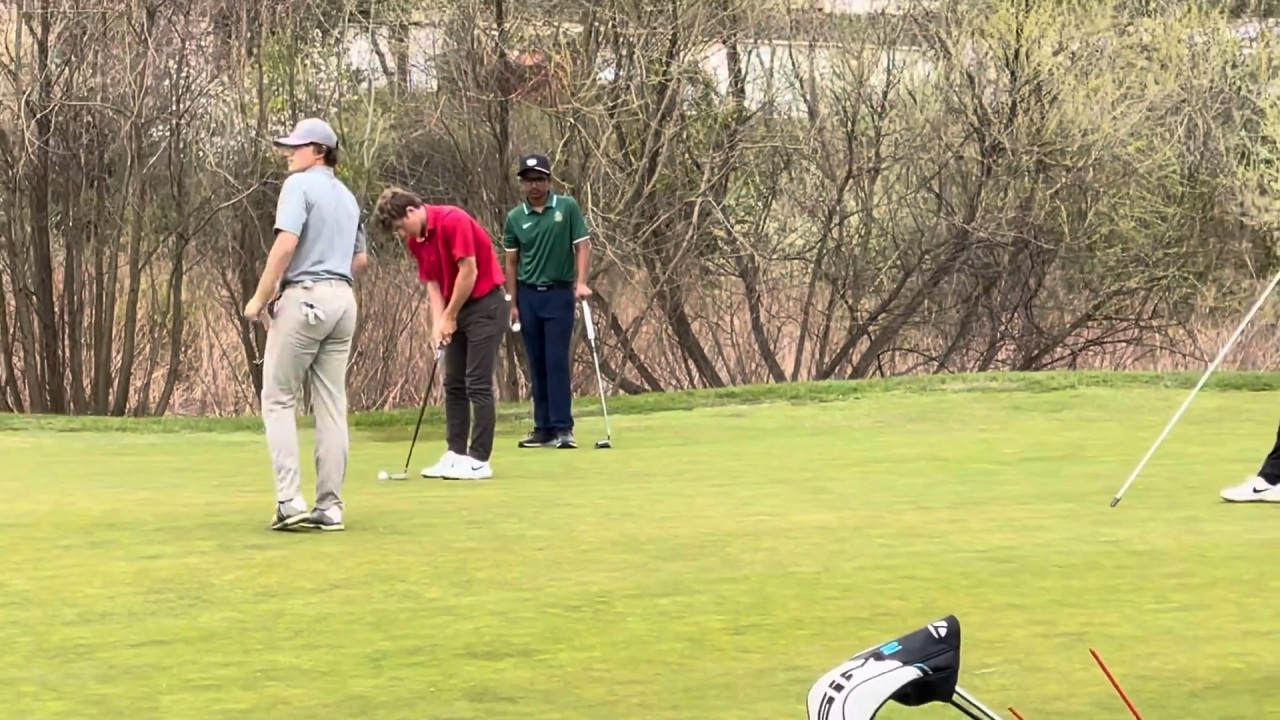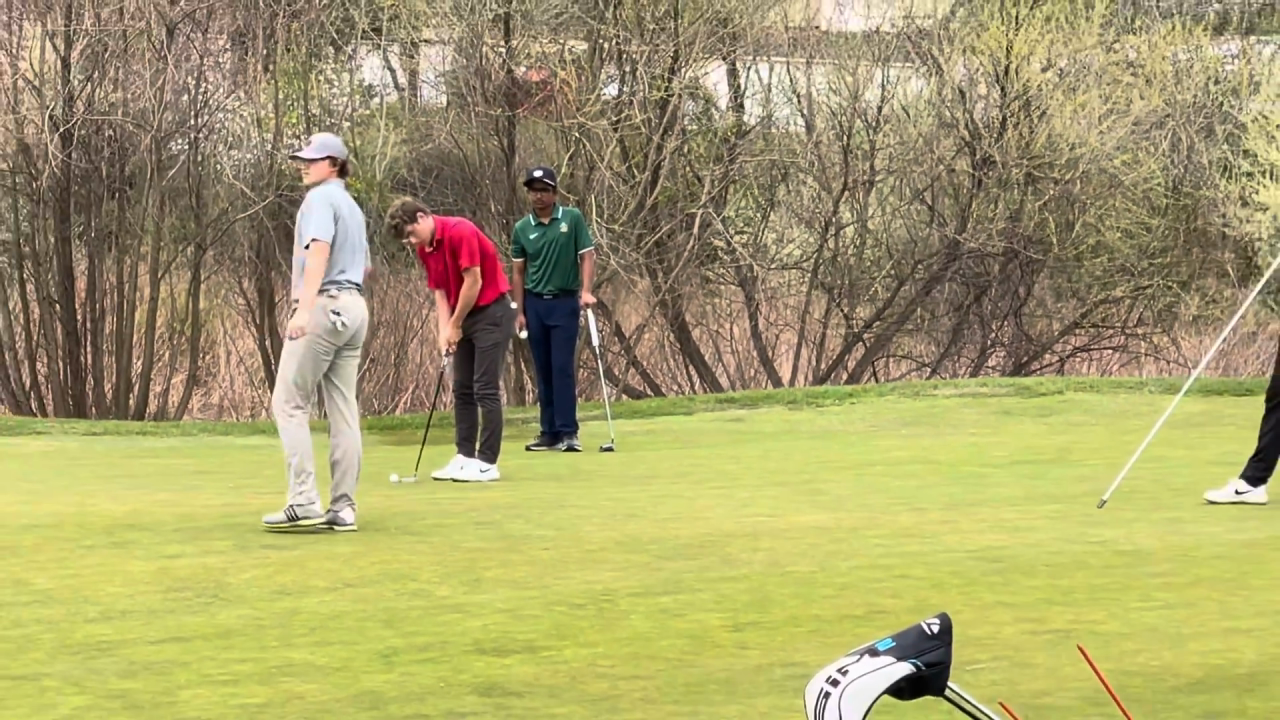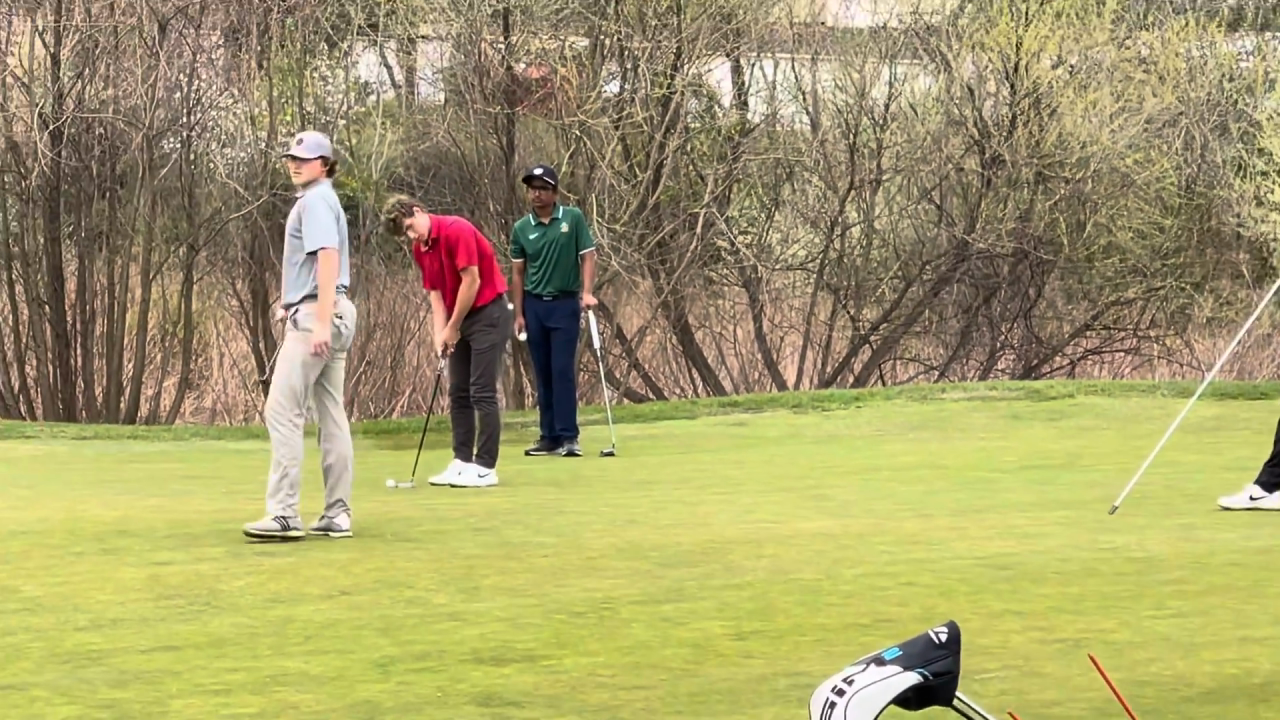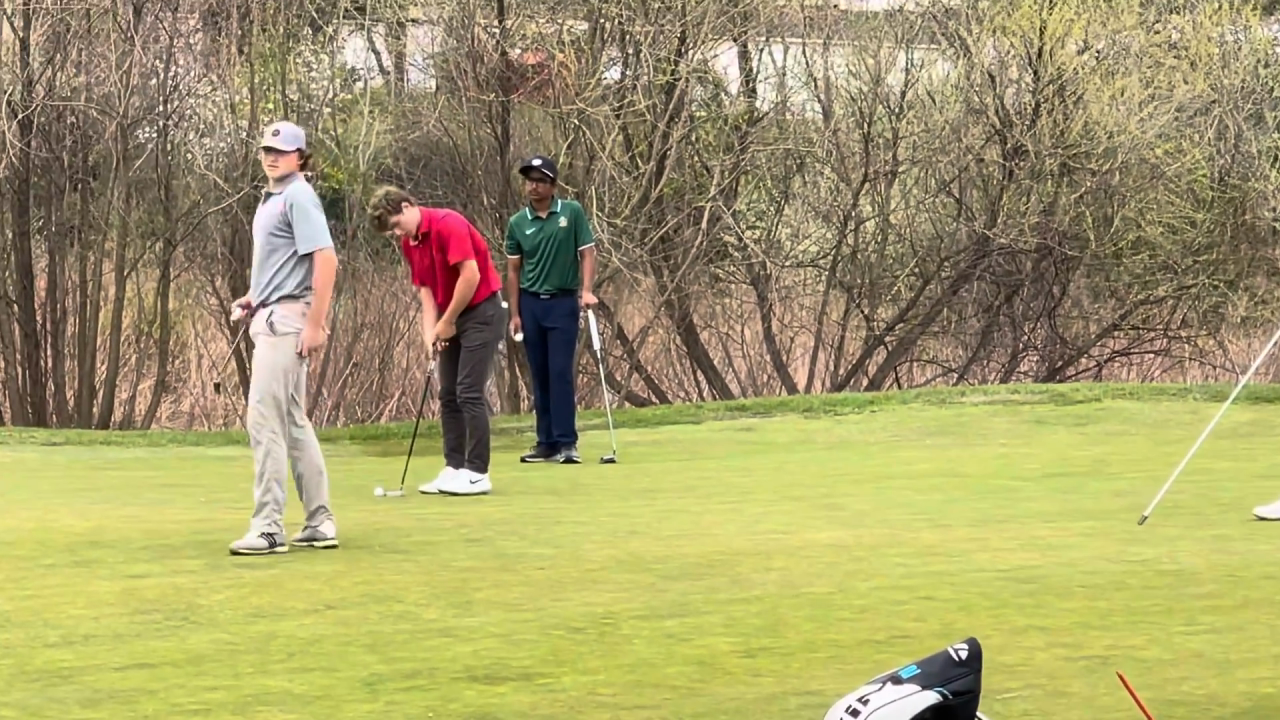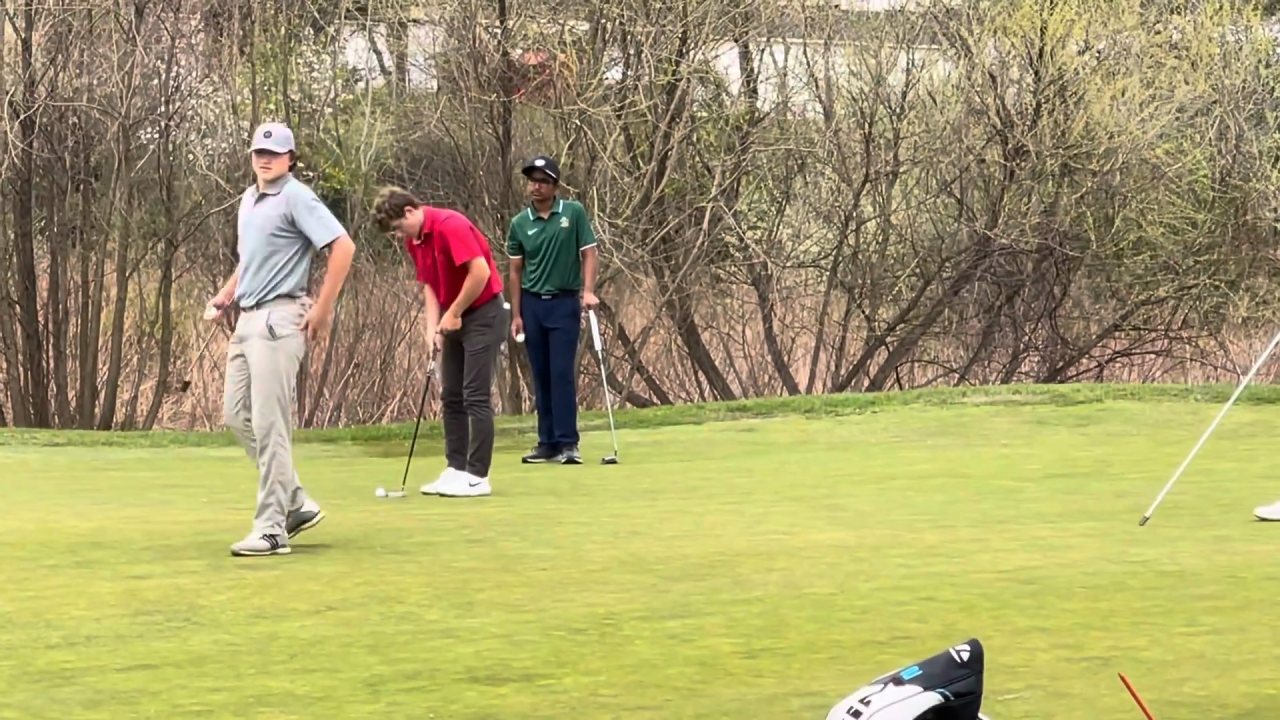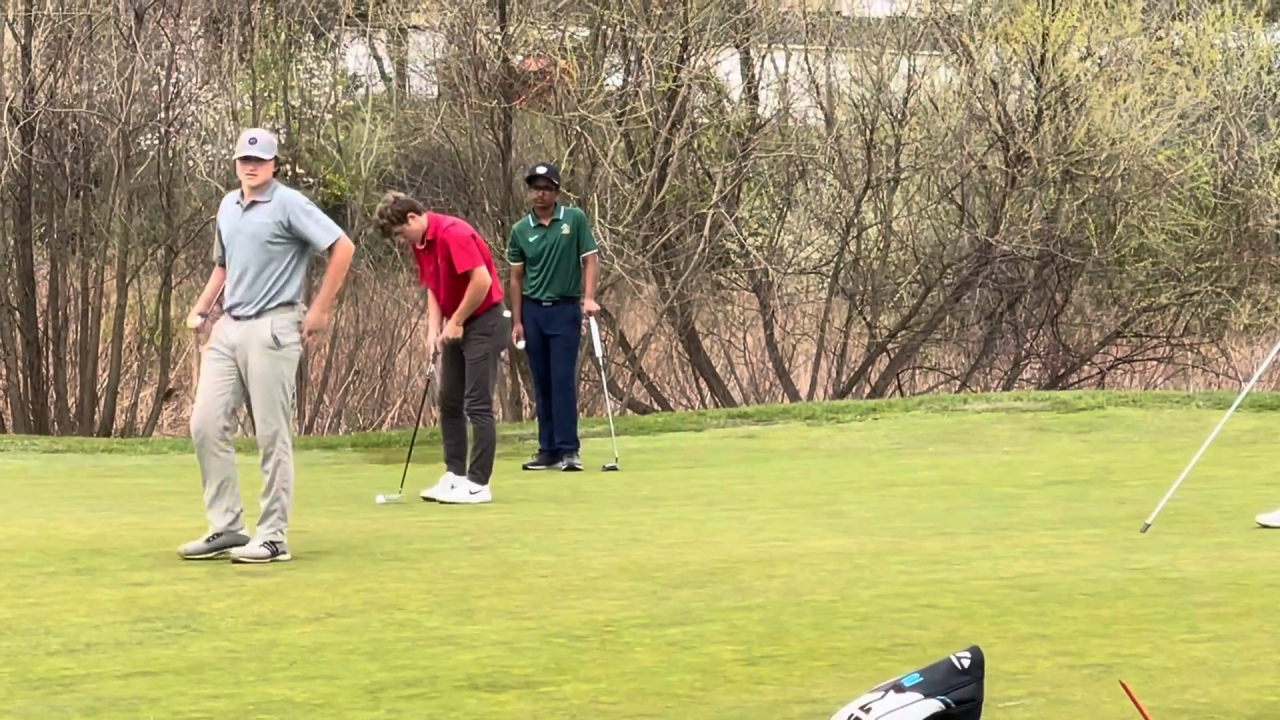
dt=0.2s
person 1, frame 1
left shoulder: (298, 185)
right shoulder: (346, 195)
left elbow: (286, 243)
right elbow: (360, 260)
left wrist: (260, 296)
left hip: (303, 300)
right hip: (342, 301)
left knee: (278, 400)
right knee: (331, 407)
left ankle: (290, 498)
right ankle: (329, 506)
person 1, frame 2
left shoulder: (321, 198)
right shoulder: (350, 204)
left elbow: (319, 252)
right elbow: (365, 265)
left wrist: (305, 308)
left hip: (325, 311)
right hip: (352, 309)
left knee: (289, 404)
right knee: (343, 411)
left ankle: (304, 501)
right ankle: (343, 507)
person 1, frame 3
left shoulder: (316, 199)
right shoulder: (318, 200)
left elbow: (328, 259)
left wrist: (321, 320)
right wrist: (293, 299)
left hip: (313, 316)
right hip: (327, 315)
left knee: (282, 410)
right knee: (331, 416)
left ankle: (283, 514)
right ankle: (337, 513)
person 1, frame 4
left shoulder: (298, 196)
right shoulder: (270, 197)
left elbow: (326, 259)
left wrist: (316, 323)
right wrist: (250, 297)
left hip: (285, 319)
right hip: (268, 317)
left knee: (264, 422)
right knee: (292, 423)
left ankle: (269, 527)
right ankle: (319, 522)
person 1, frame 5
left shoulder: (297, 197)
right shoulder: (248, 199)
left elbow: (343, 247)
left wrist: (322, 308)
right wrist: (224, 294)
left hip: (277, 320)
right hip: (245, 320)
left knee: (269, 425)
right knee: (237, 419)
left ankle: (272, 529)
right ankle: (296, 503)
person 1, frame 6
left shoulder: (291, 204)
right shoulder: (228, 205)
left elbow: (342, 248)
left wrist: (320, 308)
right wrist: (202, 307)
left hip: (273, 331)
right hip: (230, 328)
left knee: (272, 435)
right knee: (205, 425)
left ankle: (273, 535)
right ankle: (226, 527)
person 2, frame 1
left shoulder: (453, 220)
right shoulder: (415, 241)
left elbow: (469, 271)
right elbow: (433, 283)
left wrist: (449, 317)
right wrist: (438, 323)
left hip: (486, 304)
right hip: (458, 308)
left knee: (478, 384)
right knee: (454, 384)
left ankle: (479, 460)
right ankle: (456, 453)
person 2, frame 2
left shoulder: (460, 231)
right shoulder: (424, 250)
left elbow: (473, 281)
right elbow: (440, 291)
left wrist: (455, 325)
right wrist: (444, 330)
left hip: (492, 313)
right hip: (465, 315)
left knee: (485, 389)
right knee: (462, 389)
left ankle: (487, 463)
right ankle: (465, 457)
person 2, frame 3
left shoulder: (456, 230)
right shoulder: (419, 249)
left elbow: (472, 281)
right elbow: (435, 291)
left wrist: (452, 327)
right wrist: (440, 332)
left hip: (489, 314)
right hip: (460, 319)
left knee: (482, 392)
right knee: (458, 393)
left ankle: (485, 468)
right ankle: (463, 462)
person 2, frame 4
left shoulder: (448, 224)
right shoulder: (409, 243)
left elbow: (471, 274)
right elbow: (426, 287)
left wrist: (447, 320)
right wrist: (430, 329)
left hip: (480, 312)
right hip: (452, 318)
left knee: (470, 392)
right knee: (449, 396)
left ankle: (477, 473)
right ankle: (455, 468)
person 2, frame 5
left shoulder: (451, 225)
right shoulder: (414, 240)
left elbow: (480, 272)
left wrist: (453, 313)
right wrist: (433, 325)
left hip: (484, 314)
right hip: (454, 317)
left knee: (476, 396)
right knee: (451, 397)
left ankle: (477, 476)
right ankle: (456, 469)
person 2, frame 6
left shoulder: (454, 233)
right shoulder: (420, 244)
left elbow: (481, 280)
left wrist: (456, 321)
right wrist: (434, 328)
left hip: (484, 322)
right hip: (456, 325)
left knee: (477, 404)
right knee: (449, 401)
left ankle: (478, 484)
right ankle: (455, 475)
person 3, frame 1
left shoulder: (568, 207)
right shoulder: (514, 218)
left elbow: (582, 246)
right elbow: (511, 263)
left wrist: (581, 282)
right wrist: (513, 304)
left hip: (559, 293)
right hip: (528, 296)
left knee: (557, 362)
right knee: (536, 365)
left ankle: (563, 428)
right ankle: (543, 428)
person 3, frame 2
left shoulder: (573, 218)
right shoulder: (521, 229)
left elbow: (586, 256)
right elbow: (518, 272)
left wrist: (586, 291)
right wrist: (520, 312)
left hip: (565, 302)
right hip: (534, 304)
left knee: (563, 368)
right knee: (543, 371)
left ankle: (568, 432)
right ankle: (549, 432)
person 3, frame 3
left shoulder: (574, 218)
right shoulder: (521, 228)
left elbow: (588, 256)
right elbow: (518, 273)
left wrist: (587, 292)
right wrist: (518, 314)
left hip: (565, 303)
right hip: (534, 305)
left knee: (563, 371)
right knee: (543, 374)
left ankle: (568, 437)
right ankle: (549, 437)
person 3, frame 4
left shoulder: (573, 212)
right shoulder: (517, 223)
left elbow: (587, 252)
right elbow: (513, 270)
left wrist: (587, 290)
right wrist: (514, 314)
left hip: (563, 302)
right hip: (530, 303)
left knee: (561, 373)
right knee: (539, 376)
left ankle: (566, 442)
right ankle: (546, 442)
person 3, frame 5
left shoulder: (574, 212)
right shoulder: (518, 223)
left elbow: (589, 253)
right elbow: (515, 271)
left wrist: (588, 290)
right wrist: (516, 314)
left hip: (564, 302)
right hip: (532, 304)
left knee: (562, 373)
right knee: (541, 377)
left ankle: (568, 443)
right ankle: (548, 443)
person 3, frame 6
left shoulder: (575, 219)
right shoulder: (519, 230)
left elbow: (589, 259)
right elbow: (516, 278)
left wrist: (589, 297)
right wrist: (517, 321)
left hip: (565, 309)
right hip: (533, 311)
left knee: (563, 380)
right knee: (541, 384)
left ankle: (568, 449)
right ankle: (548, 449)
